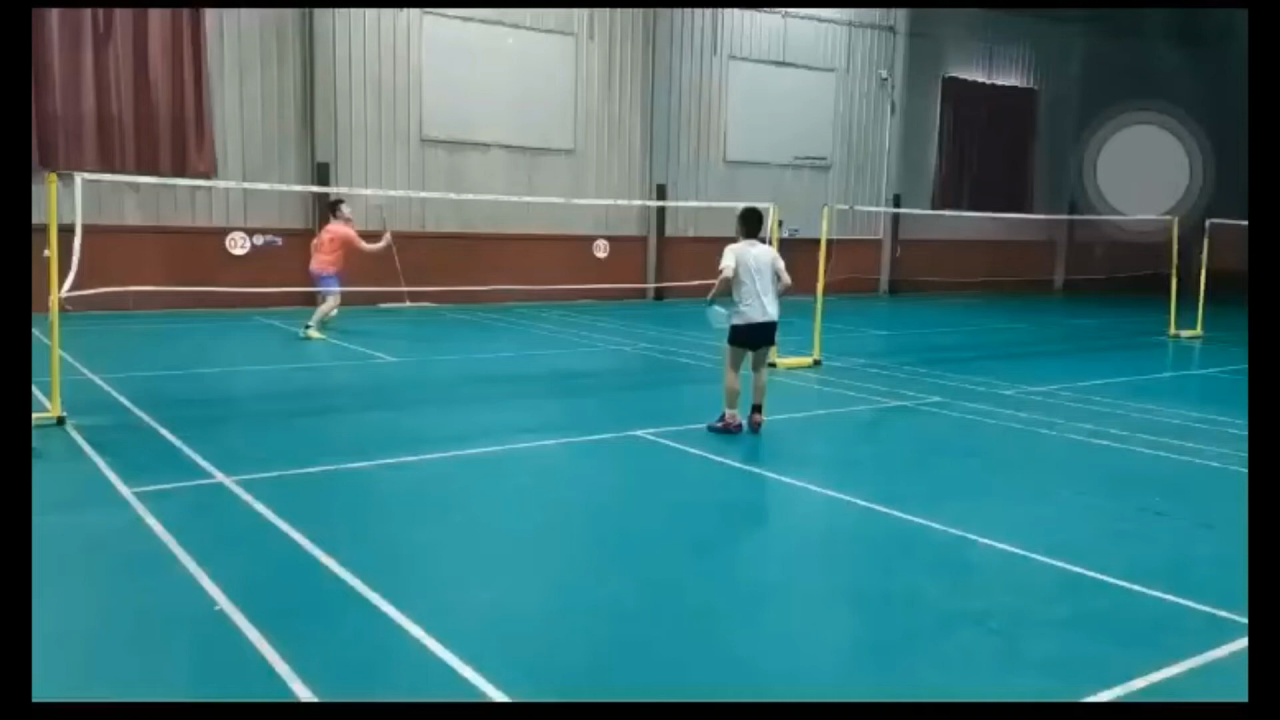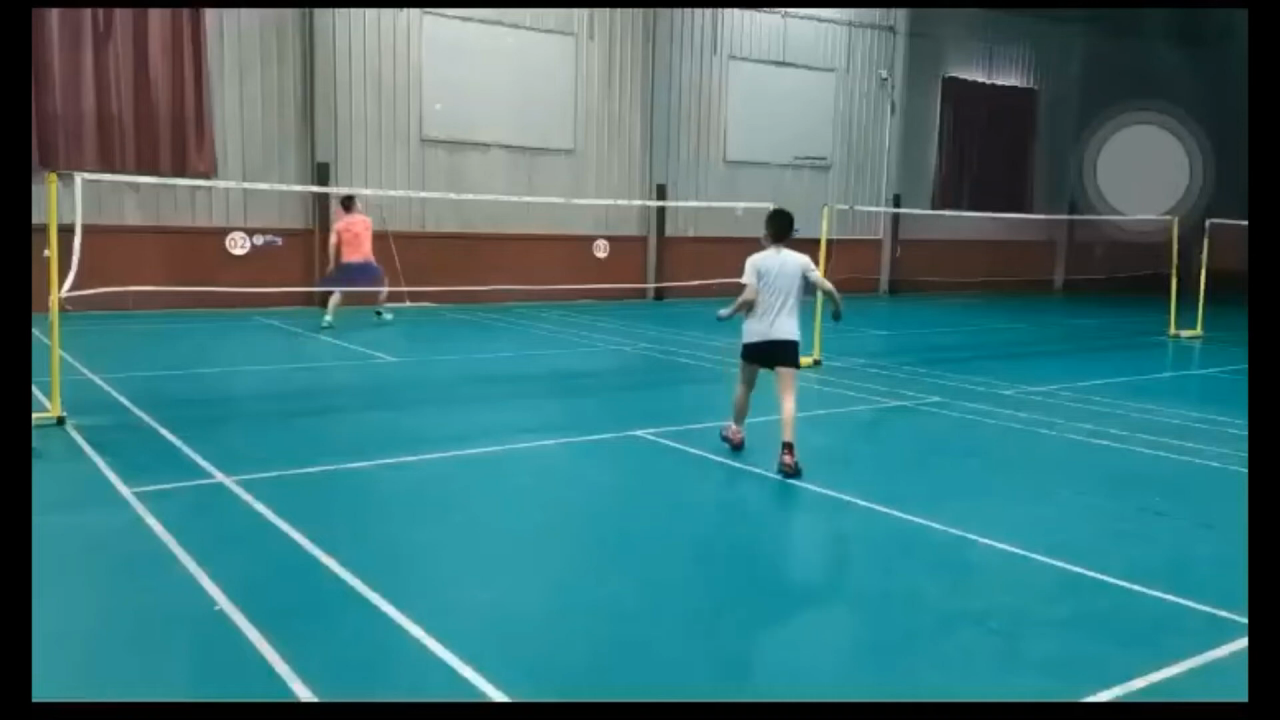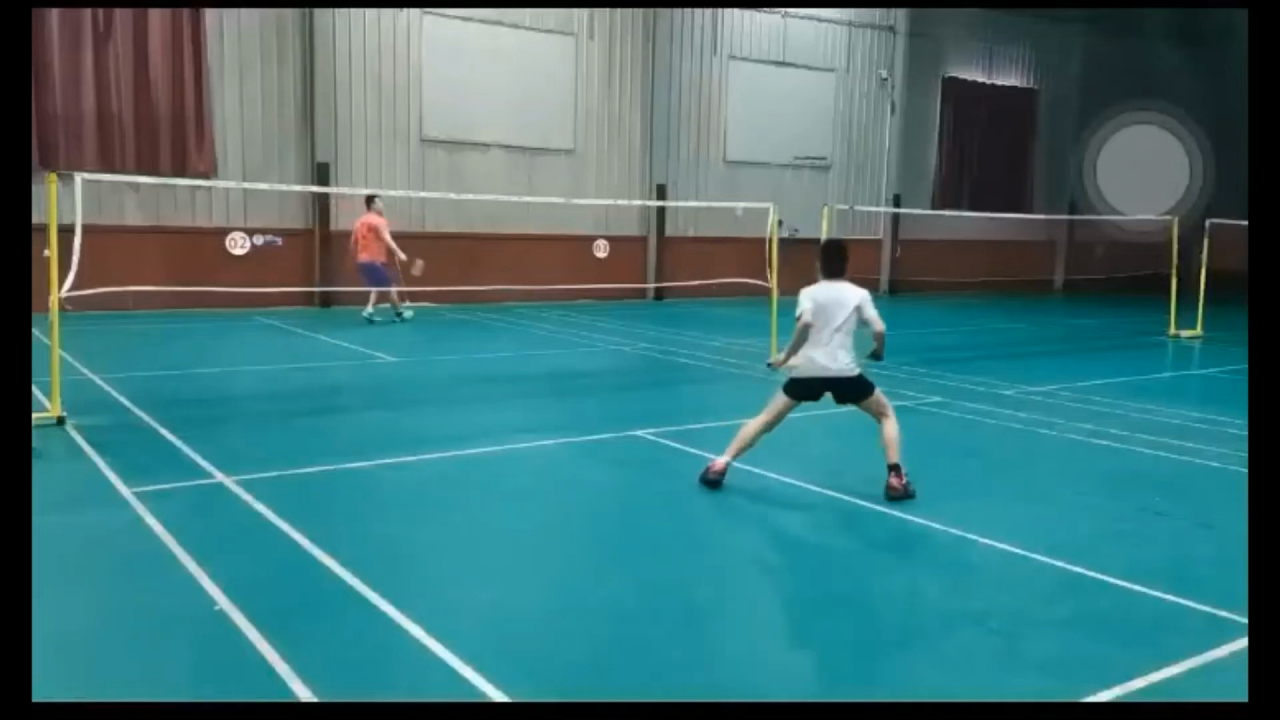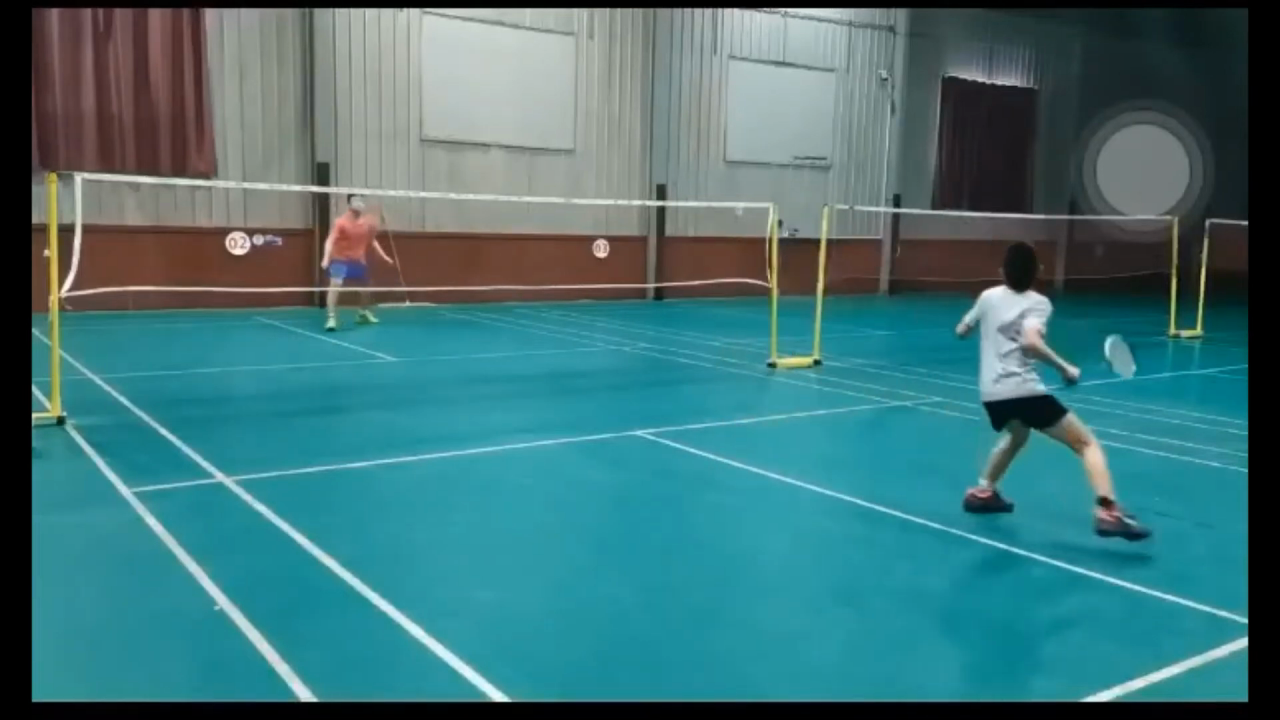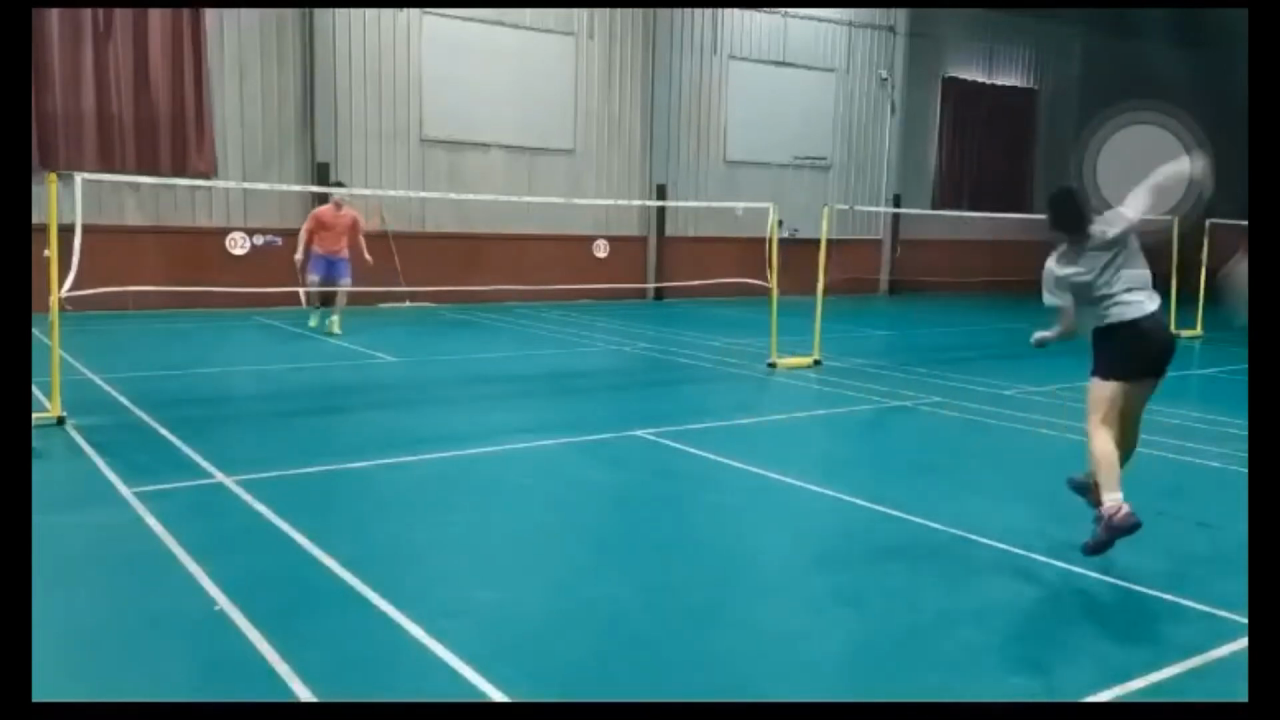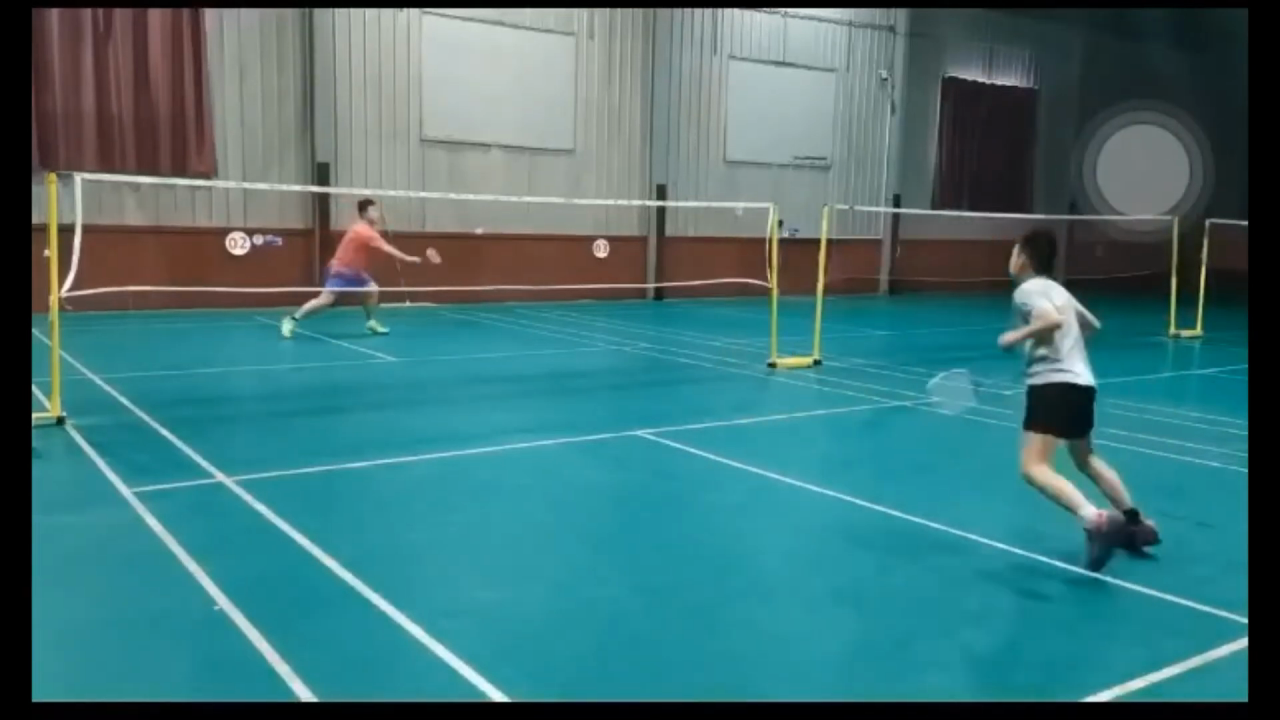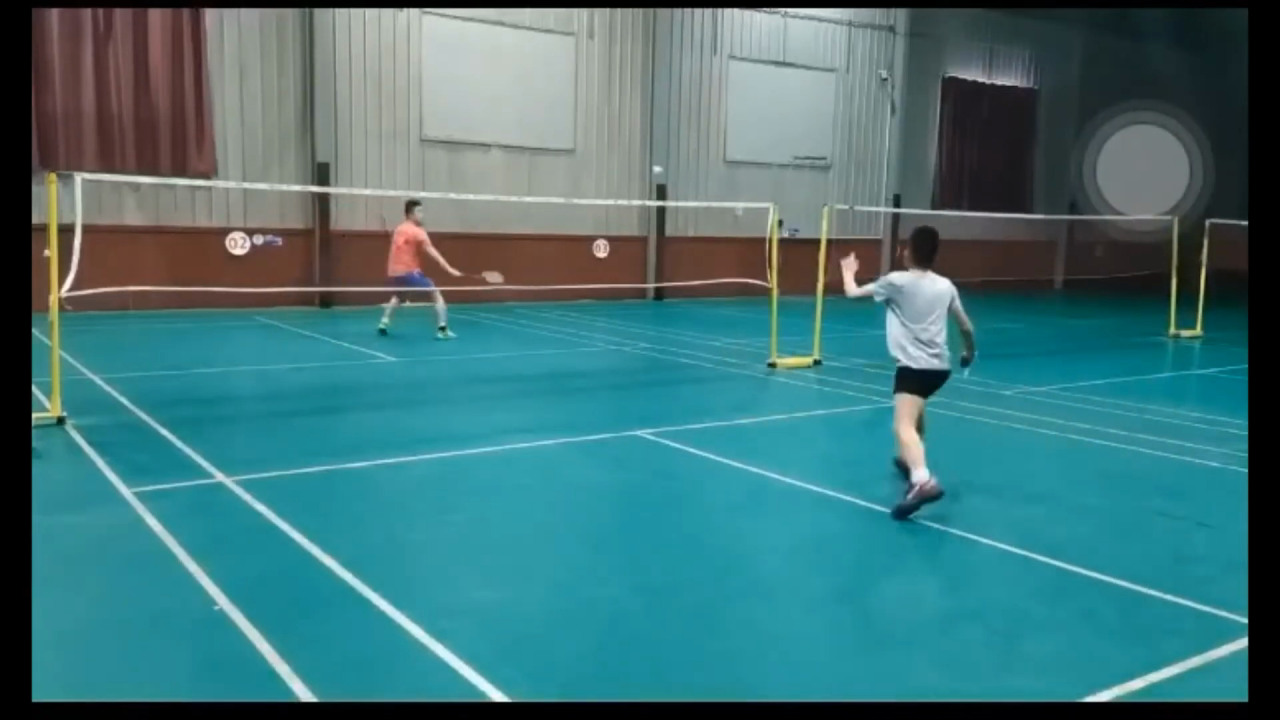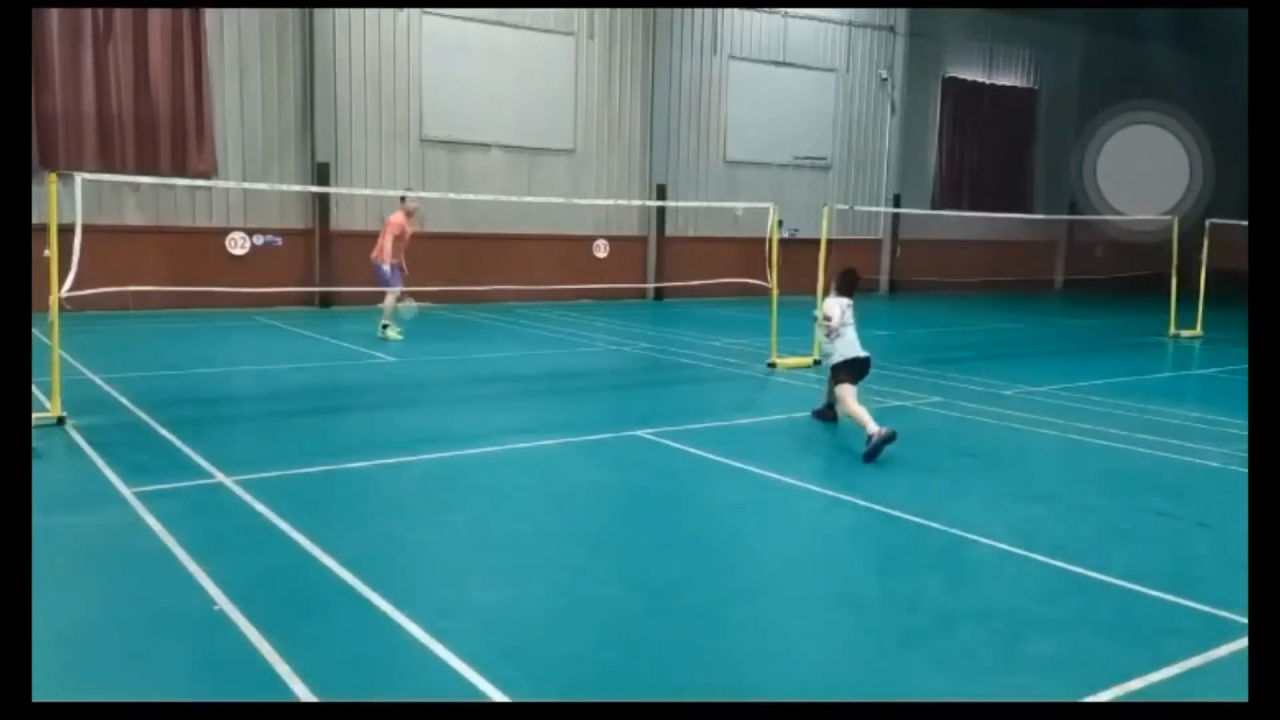
dt=0.5s
person 1, frame 1
left shoulder: (733, 250)
right shoulder: (770, 252)
left elbow: (727, 276)
right elbow: (786, 282)
left wrist: (713, 296)
left hip: (745, 318)
right hip: (769, 318)
left knee: (732, 368)
right knee: (759, 367)
left ankle: (731, 418)
right ankle: (756, 415)
person 1, frame 2
left shoulder: (755, 260)
right shoulder: (801, 260)
left elbow: (749, 297)
right elbow: (826, 288)
left wrist: (728, 312)
right wrist: (838, 306)
left hip: (756, 335)
right hip: (786, 337)
left knee: (745, 385)
right knee: (787, 397)
left ankle: (736, 433)
right ankle: (787, 454)
person 1, frame 3
left shoulder: (810, 293)
right shoulder: (860, 294)
left elbow: (804, 324)
right elbow: (879, 330)
left wrist: (785, 356)
right wrist: (879, 350)
left hip: (808, 370)
right hip: (844, 372)
left knee: (767, 419)
right knee: (886, 414)
left ankle: (721, 466)
right ankle: (895, 478)
person 1, frame 4
left shoulder: (988, 297)
right shoulder: (1038, 303)
left elbow: (961, 330)
right elbow: (1030, 342)
right wrist: (1065, 368)
left hip: (992, 393)
right hip: (1023, 392)
left knee: (1016, 437)
right knee: (1088, 445)
left ankle: (982, 492)
right ankle: (1108, 514)
person 1, frame 5
left shoulder: (1056, 268)
right shoulder: (1114, 227)
left elbow: (1068, 327)
right elbow: (1147, 191)
left wrist: (1047, 335)
right wrist: (1183, 168)
left hip: (1121, 336)
right hip: (1155, 332)
left knee: (1098, 425)
right knee: (1127, 421)
left ankle: (1116, 510)
right ankle: (1099, 482)
person 1, frame 6
left shoulder: (1026, 291)
right shoulder: (1057, 290)
left elbow: (1053, 320)
right elbow: (1092, 324)
left wrist: (1016, 336)
left hip: (1053, 384)
right hip: (1082, 384)
left knee: (1033, 467)
right knee: (1084, 459)
left ankle: (1097, 521)
right ankle: (1135, 524)
person 1, frame 7
left shoulder: (896, 282)
right shoulder: (946, 286)
left elbow: (855, 294)
right elbow: (967, 328)
left wrist: (847, 272)
right wrist: (969, 353)
left hip: (913, 366)
right hip: (940, 366)
left knee: (904, 428)
right knee: (913, 411)
left ankle: (923, 483)
right ankle: (911, 460)
person 1, frame 8
left shoulder: (830, 303)
right shoulder: (847, 304)
left elbow: (835, 318)
left wrist: (828, 325)
left hip: (844, 359)
right hip: (861, 358)
left knee: (848, 406)
right knee: (834, 379)
left ankle: (876, 433)
right ankle: (829, 409)
